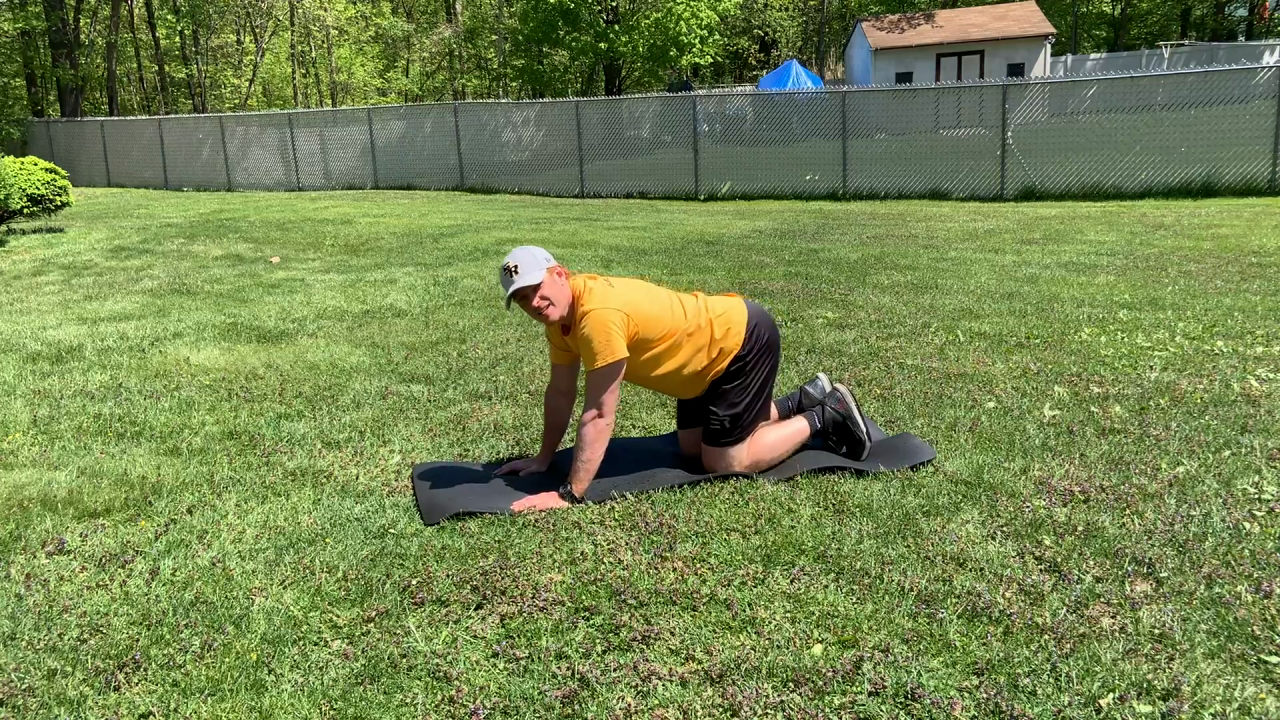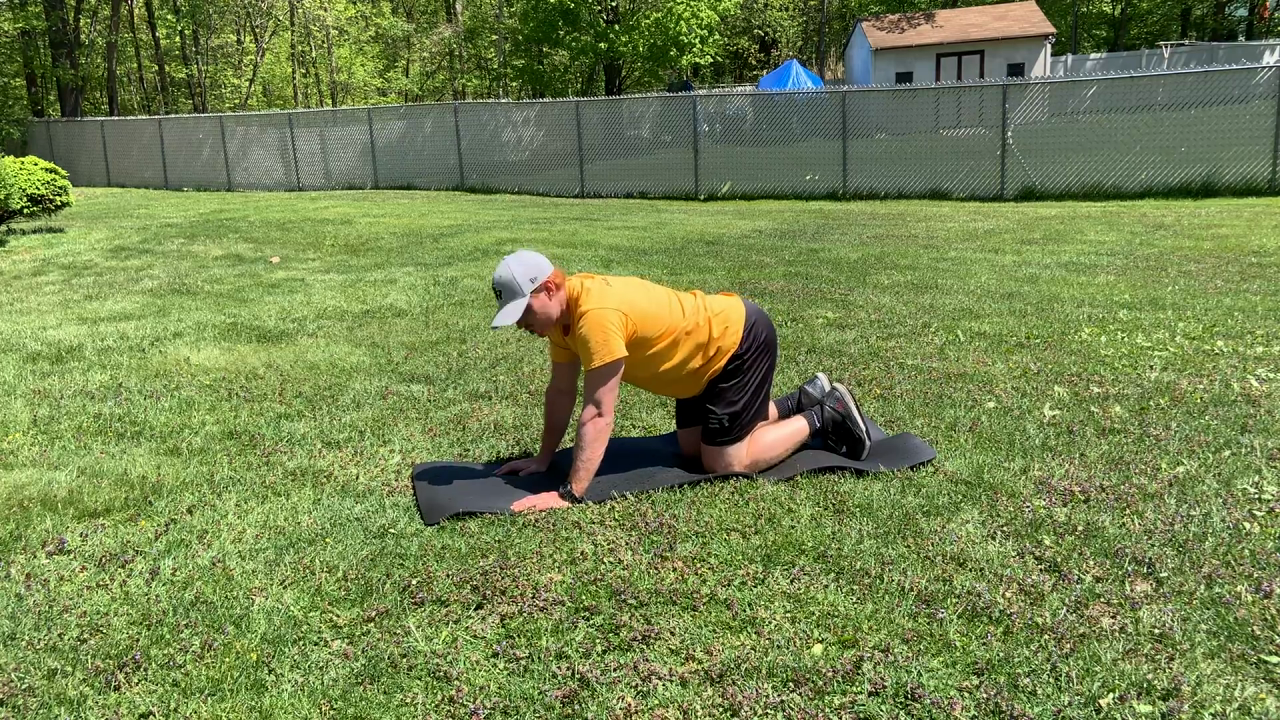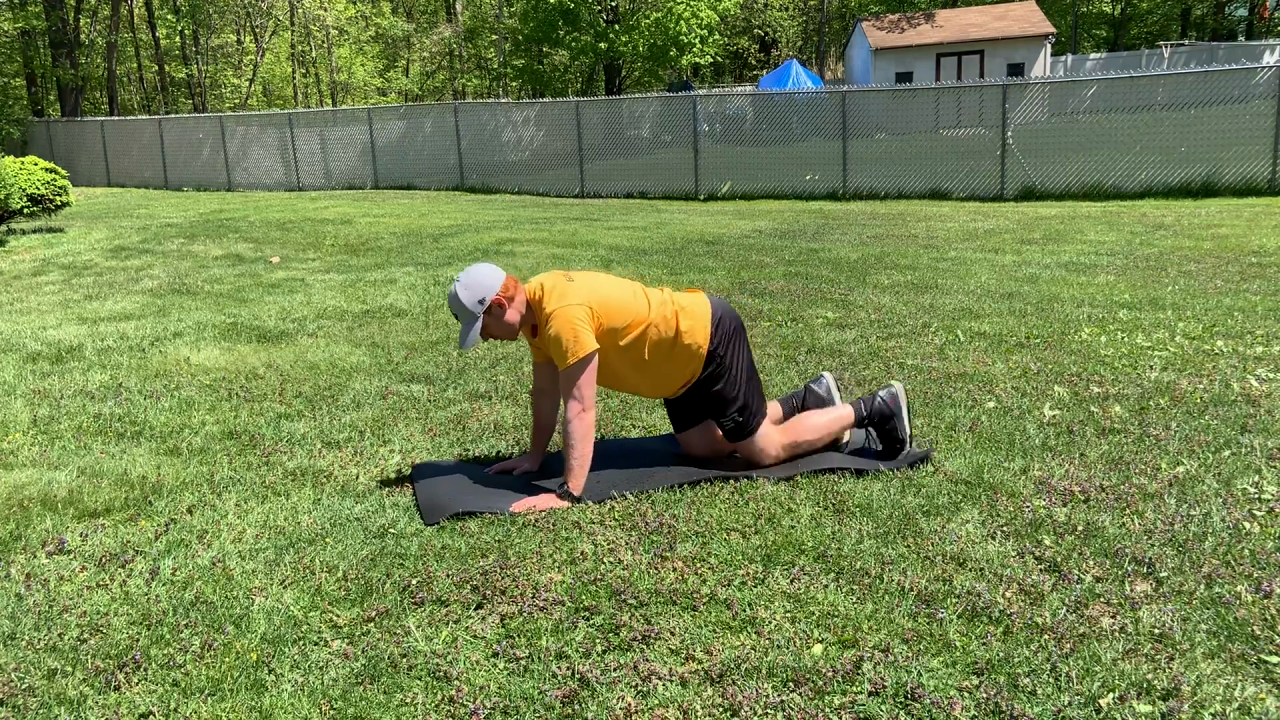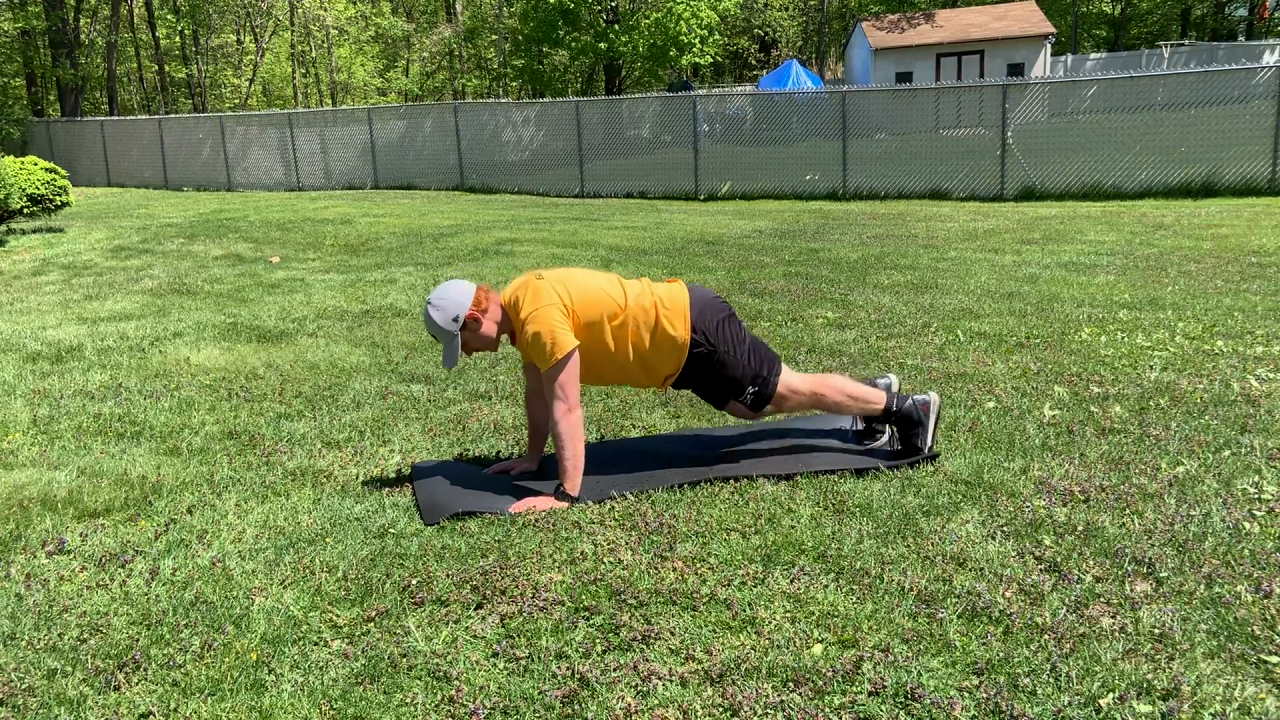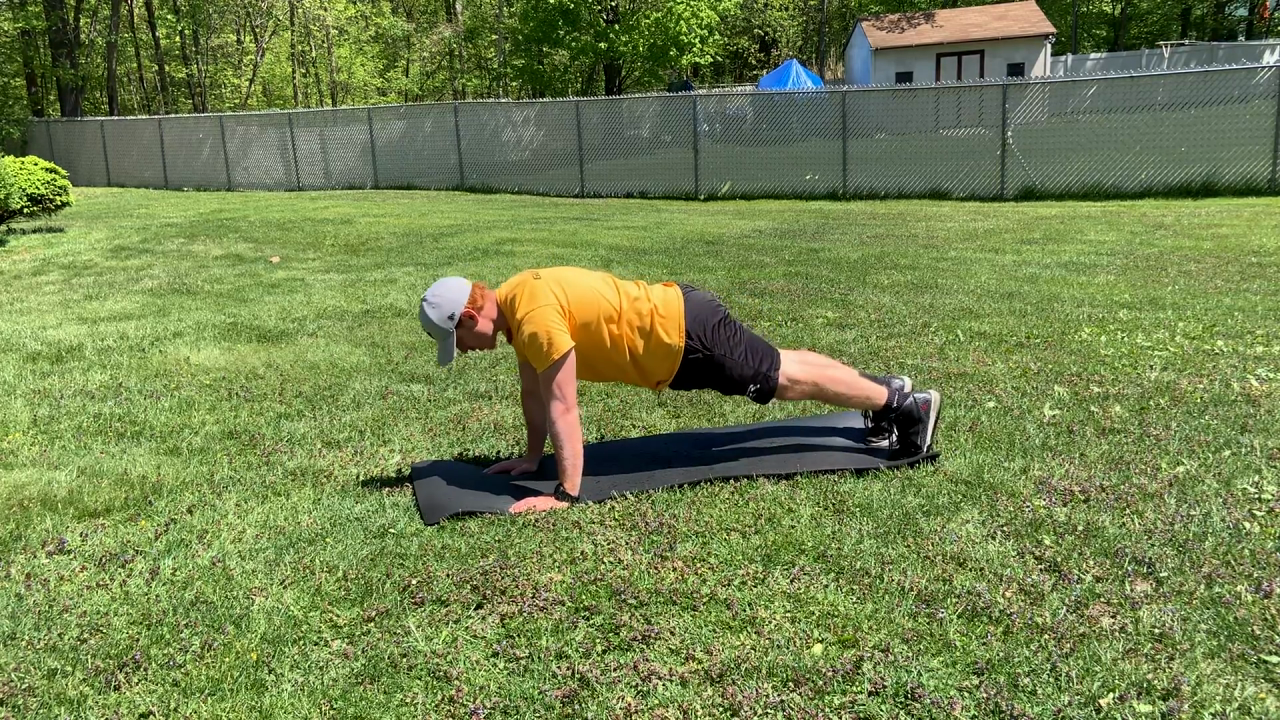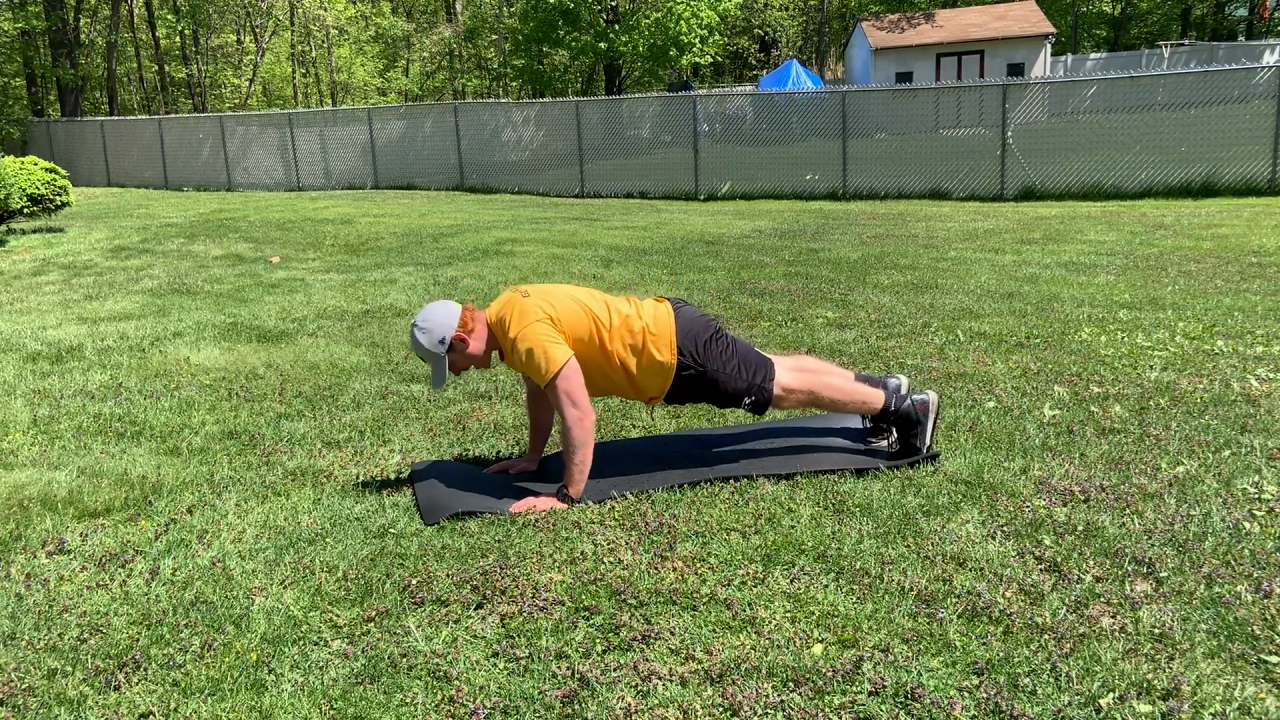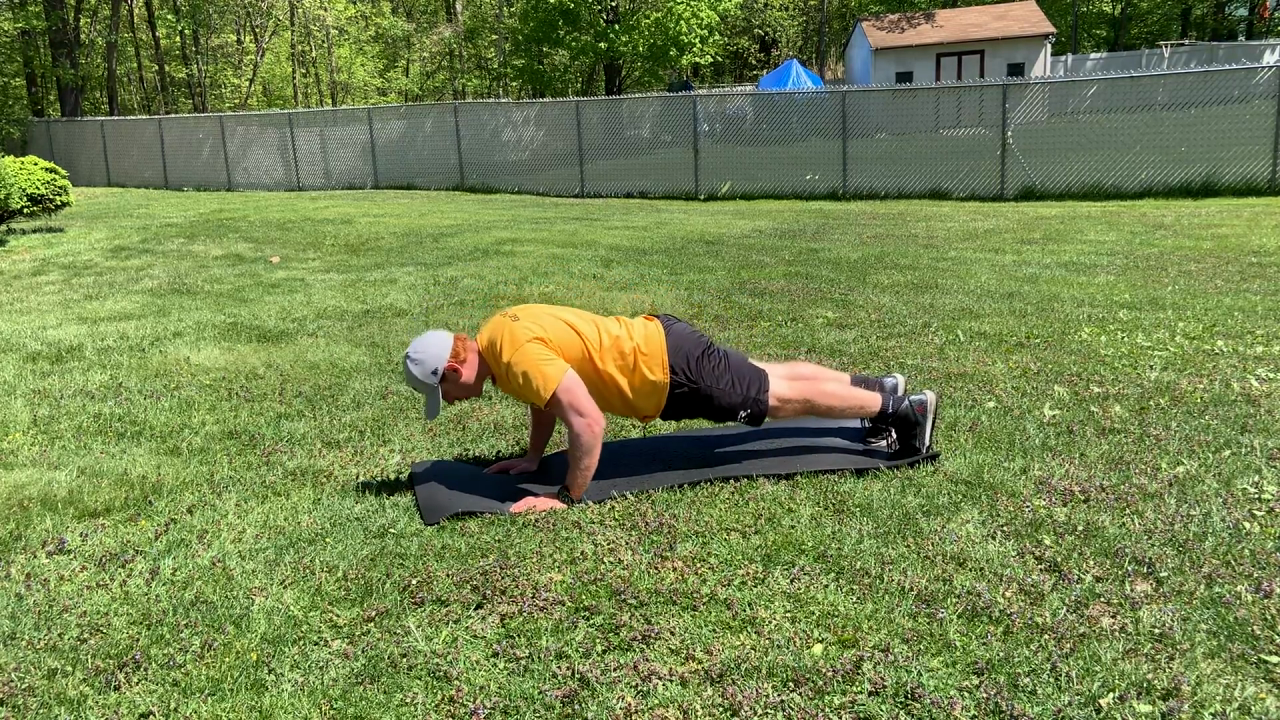
dt=0.7s
person 1, frame 1
left shoulder: (598, 315)
right shoulder: (559, 310)
left elbow: (599, 416)
right elbow: (560, 392)
left wrist: (570, 495)
right wrist: (543, 459)
left hip: (745, 339)
right hip: (717, 340)
left knee: (724, 462)
right knee: (692, 448)
left ankle: (825, 416)
right ankle: (804, 400)
person 1, frame 2
left shoulder: (596, 316)
right shoulder: (562, 310)
left elbow: (598, 414)
right elbow: (560, 392)
left wrist: (569, 494)
right wrist: (543, 459)
left hip: (742, 340)
right hip: (712, 340)
left knee: (724, 461)
right knee: (693, 446)
left ankle: (824, 415)
right ankle: (804, 399)
person 1, frame 3
left shoulder: (562, 315)
right shoulder: (534, 306)
left elbow: (580, 410)
right elbow: (545, 393)
left wrist: (569, 493)
right wrist: (534, 456)
left hip: (709, 338)
right hip: (688, 346)
left knee: (763, 449)
right knee: (699, 447)
left ankle: (874, 409)
right ankle: (809, 399)
person 1, frame 4
left shoulder: (538, 317)
right shoulder: (518, 302)
left elbow: (565, 408)
right elbow: (536, 392)
left wrist: (567, 493)
right wrist: (531, 456)
left hip: (692, 330)
right hip: (678, 323)
left knee: (786, 390)
right knee: (749, 407)
left ankle: (906, 407)
right ankle: (875, 391)
person 1, frame 5
left shoulder: (534, 316)
right shoulder: (514, 298)
left elbow: (561, 407)
right elbow: (533, 389)
left wrist: (567, 492)
right wrist: (531, 456)
left hip: (686, 336)
right hip: (674, 315)
left knee: (789, 381)
right knee: (780, 366)
left ankle: (906, 405)
right ankle: (885, 388)
person 1, frame 6
left shoulder: (524, 334)
right shoulder: (506, 313)
left elbow: (579, 415)
right elbow: (540, 387)
left wrist: (567, 496)
right wrist: (532, 456)
left hip: (676, 351)
right hip: (664, 329)
left knee: (783, 389)
right knee: (774, 371)
left ankle: (907, 407)
right ankle: (882, 387)
person 1, frame 7
left shoulder: (515, 357)
right shoulder: (499, 334)
left elbow: (588, 421)
right elbow: (547, 392)
left wrist: (567, 496)
right wrist: (532, 457)
left hip: (668, 371)
right hip: (655, 340)
left knee: (779, 399)
right knee: (767, 378)
left ankle: (902, 407)
right ankle: (877, 388)
